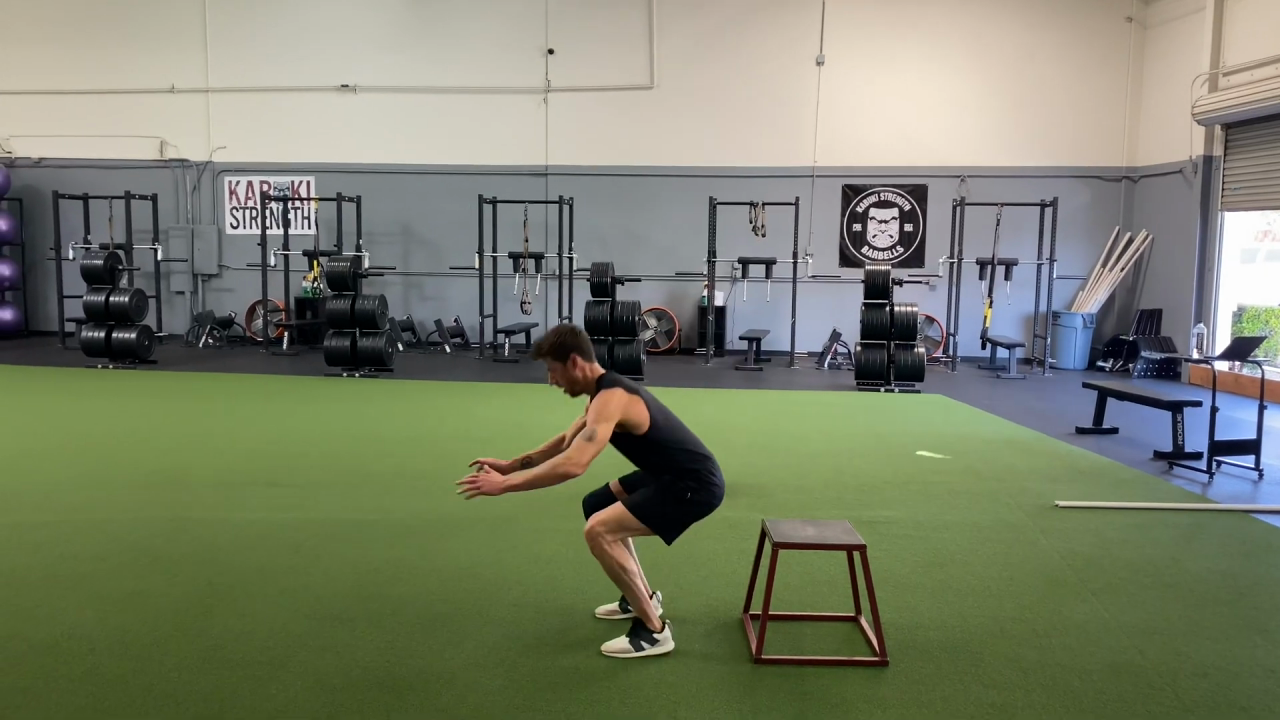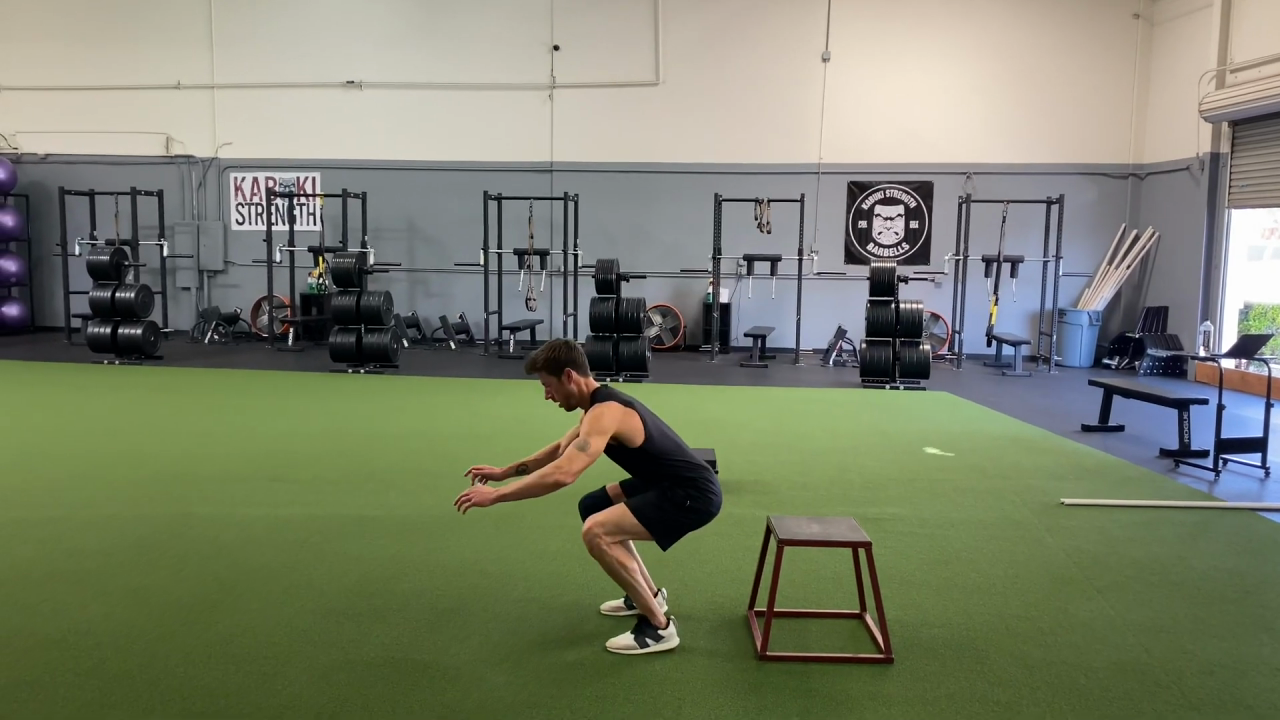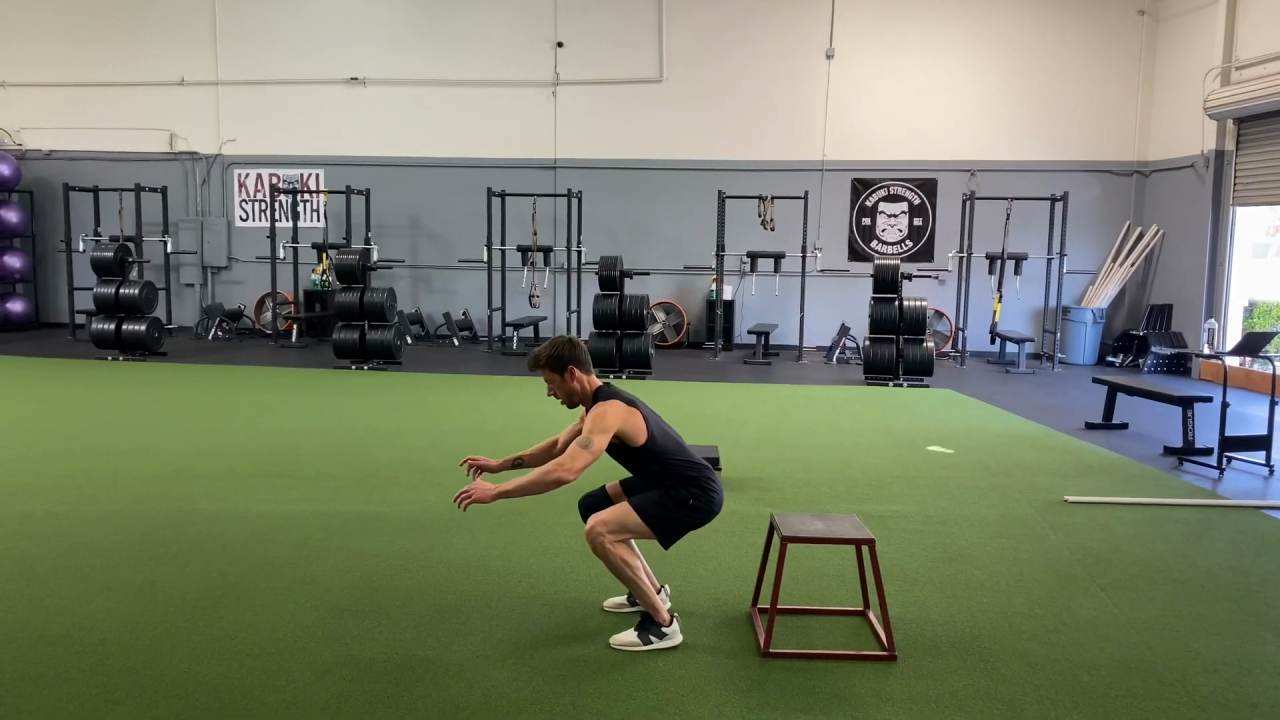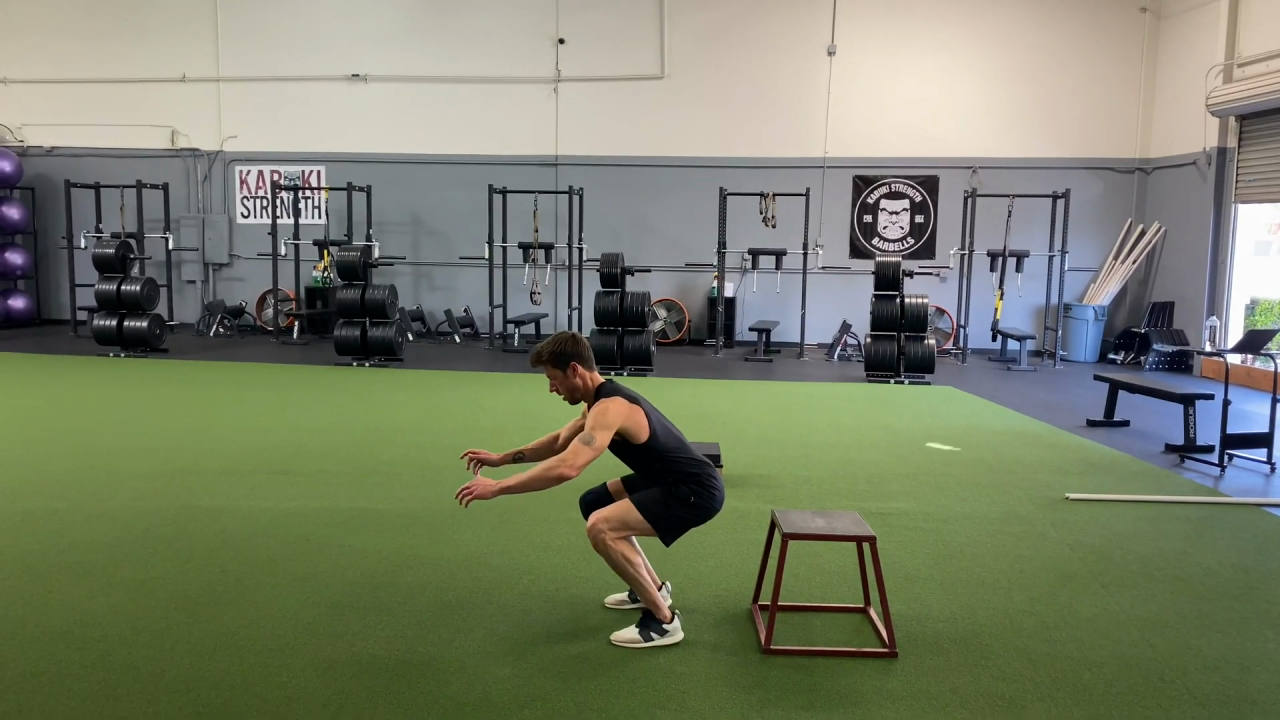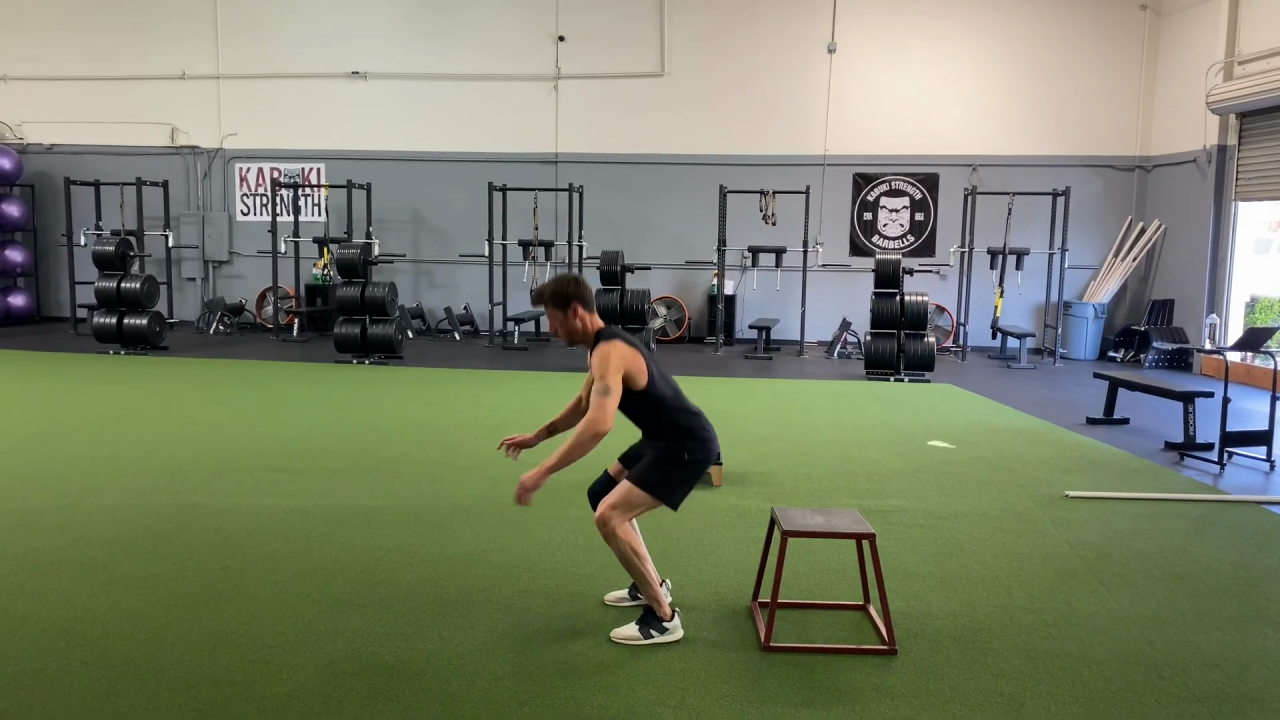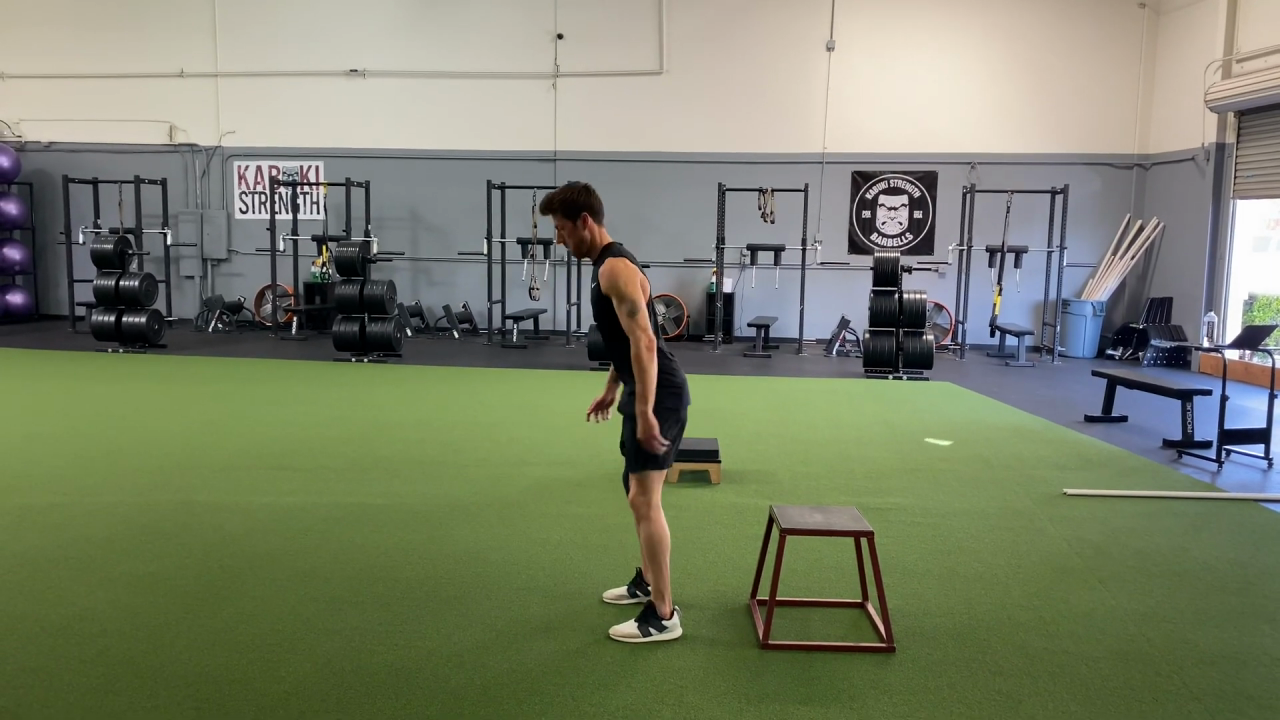
dt=0.3s
person 1, frame 1
left shoulder: (608, 401)
right shoulder: (608, 391)
left elbow: (572, 465)
right elbow: (567, 442)
left wrist: (505, 486)
right wrist: (510, 466)
left hip: (696, 484)
right hip: (680, 473)
left knee: (598, 531)
right knee: (598, 509)
left ankle: (653, 631)
right ankle: (642, 596)
person 1, frame 2
left shoulder: (604, 413)
right shoulder: (603, 403)
left elbow: (562, 473)
right elbow: (561, 450)
left wrist: (495, 495)
right wrist: (504, 472)
left hip: (693, 495)
right hip: (672, 483)
left knee: (596, 532)
right knee: (592, 508)
left ankle: (659, 627)
right ankle: (648, 593)
person 1, frame 3
left shoulder: (606, 411)
right shoulder: (602, 402)
left elbow: (565, 471)
right elbow: (558, 446)
left wrist: (495, 492)
right wrist: (501, 464)
left hip: (695, 494)
right hip: (671, 481)
left knee: (599, 530)
right knee: (592, 507)
left ankle: (662, 624)
right ankle: (652, 591)
person 1, frame 4
left shoulder: (609, 409)
right shoulder: (603, 400)
left elbow: (567, 467)
right elbow: (560, 441)
left wrist: (497, 487)
right wrist: (501, 458)
left hip: (696, 491)
right hip: (672, 479)
left knee: (601, 527)
right knee: (593, 504)
left ankle: (663, 621)
right ankle: (653, 587)
person 1, frame 5
left shoulder: (608, 352)
right shoulder: (607, 345)
left elbow: (598, 424)
right elbow: (584, 404)
left wrist: (542, 472)
right wrist: (536, 436)
left hip: (687, 445)
right hip: (667, 439)
left knee: (609, 515)
right knee: (602, 495)
left ankle: (664, 618)
right ankle: (650, 584)
person 1, frame 6
left shoulder: (614, 268)
right shoulder: (607, 264)
left elbow: (644, 341)
left wrist: (645, 412)
right wrist: (608, 391)
left hip: (658, 394)
right hip: (640, 391)
left knee: (644, 499)
right knee: (636, 489)
left ankle: (663, 616)
right ankle: (648, 580)
